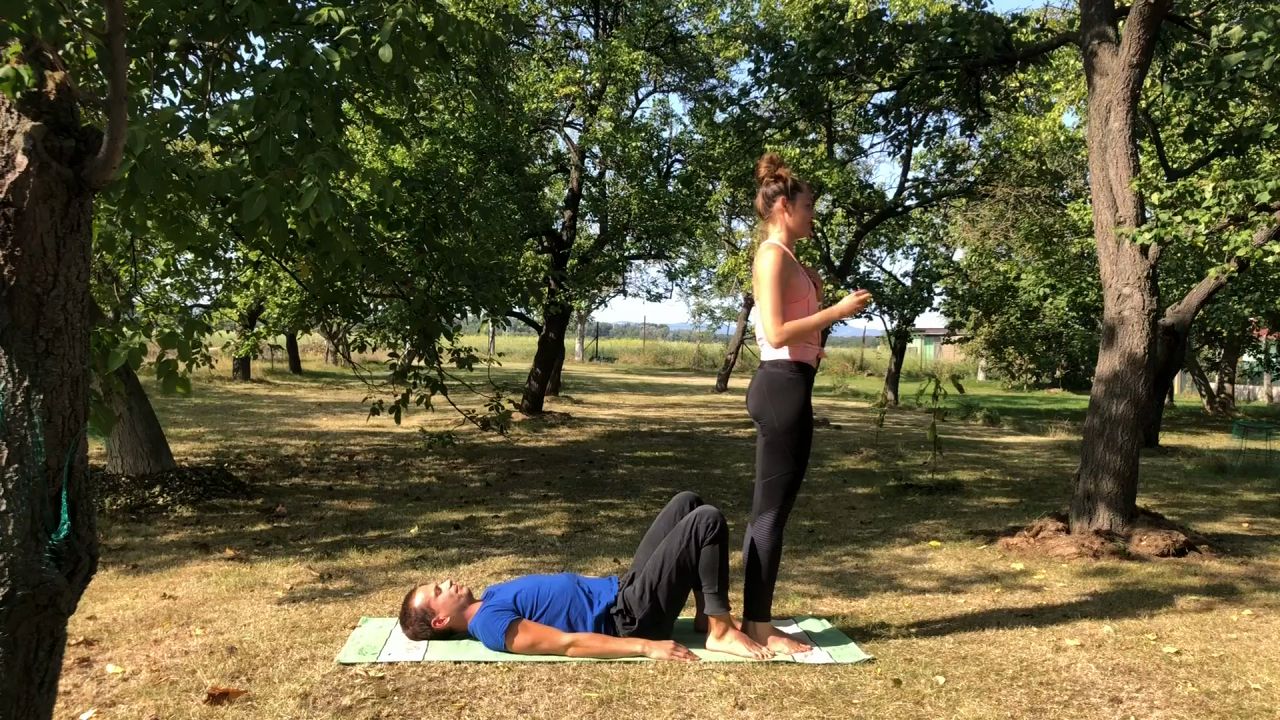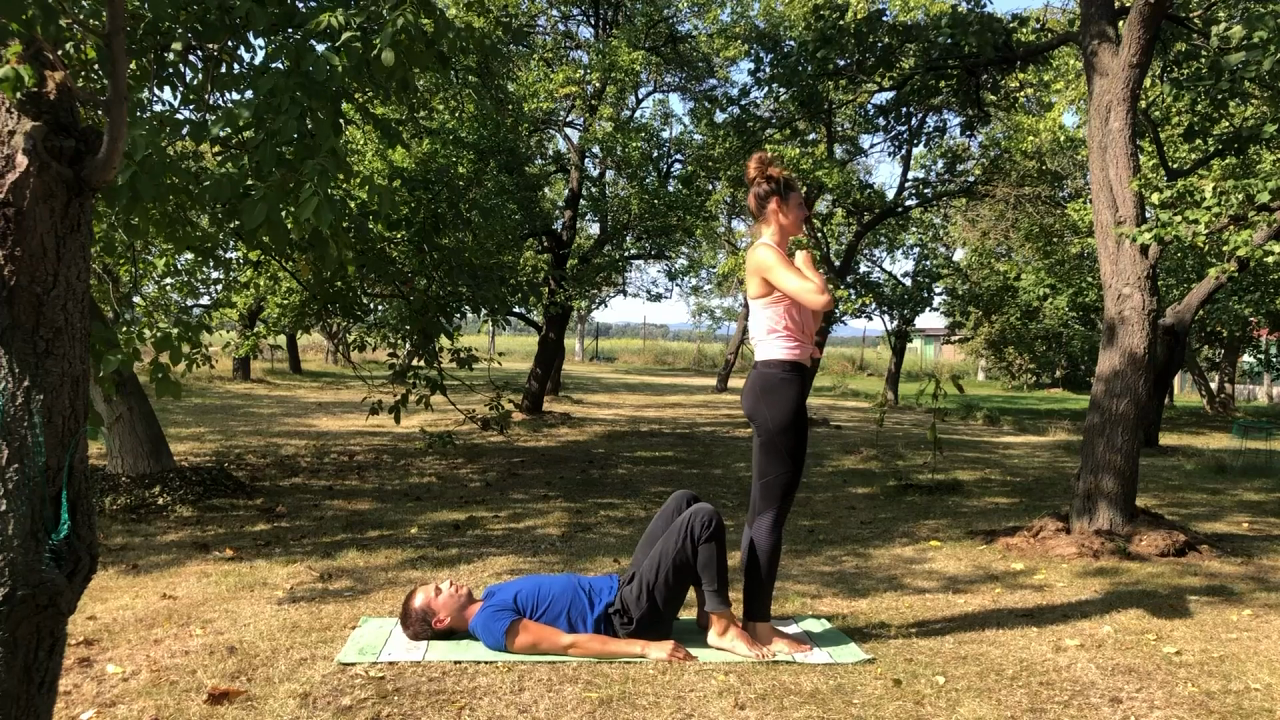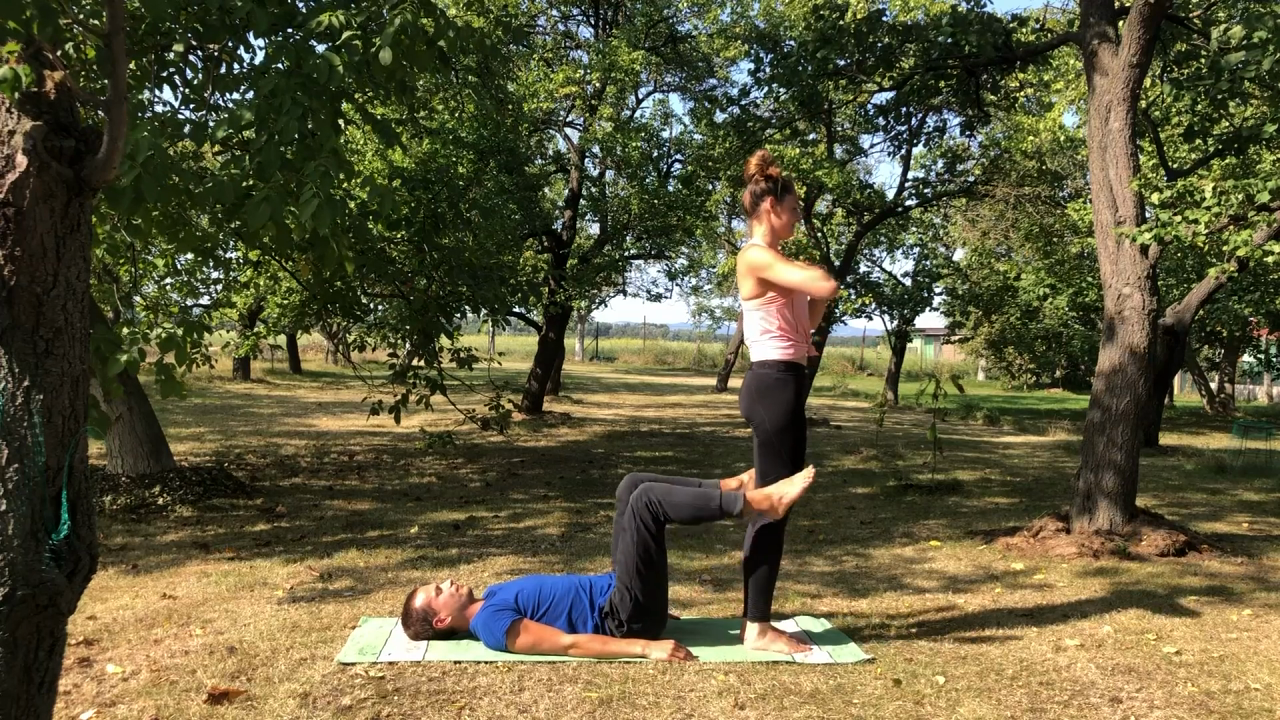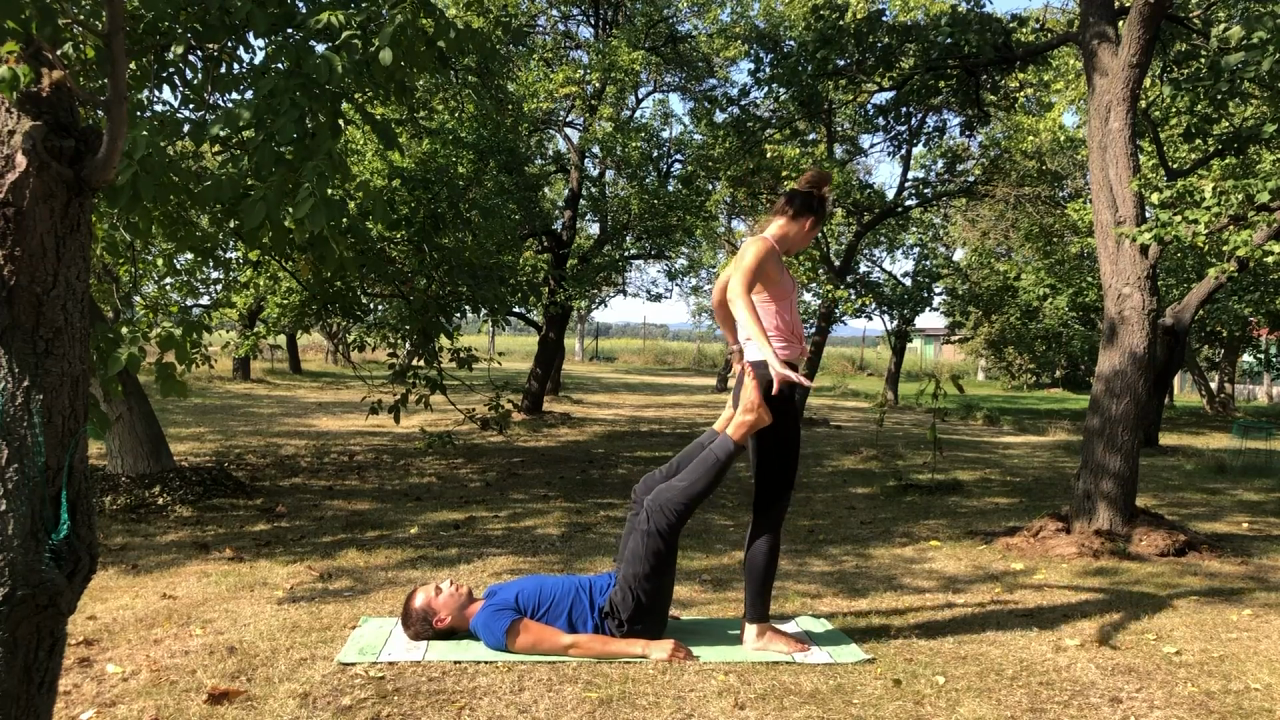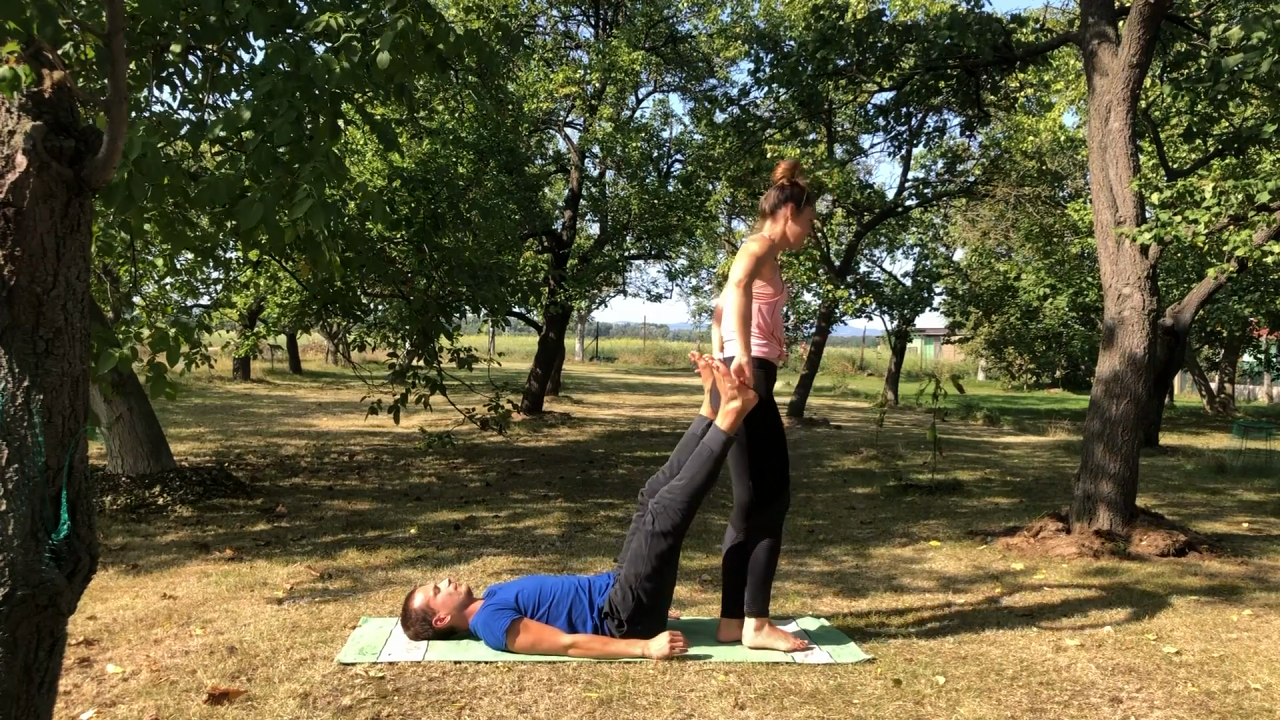
dt=0.7s
person 1, frame 1
left shoulder: (787, 258)
right shoulder: (773, 256)
right elbow: (776, 332)
left wrist: (819, 302)
right wrist: (837, 311)
left hip: (786, 385)
right hip: (783, 386)
left knee: (770, 509)
right knee: (772, 510)
left ankle: (755, 619)
right ankle: (759, 627)
person 1, frame 2
left shoulder: (778, 257)
right shoulder: (765, 254)
left elbow: (810, 320)
right elbow: (822, 299)
left wrist: (807, 271)
right wrist: (807, 265)
left hip: (779, 383)
right hip: (779, 384)
left knee: (765, 509)
right knee: (771, 510)
left ankle: (755, 619)
right ankle: (757, 627)
person 1, frame 3
left shoulder: (772, 259)
right shoulder: (756, 256)
left elbow: (807, 319)
right elbow: (827, 286)
left wrist: (811, 286)
right wrist: (811, 272)
left hip: (777, 384)
right hip: (775, 384)
left knee: (766, 507)
right knee: (774, 508)
left ankle: (755, 619)
right ankle: (759, 628)
person 1, frame 4
left shoulder: (765, 253)
right shoulder: (762, 247)
left elbow: (719, 298)
right elbow: (734, 295)
left wrist: (739, 349)
right wrist: (770, 358)
left hip: (771, 383)
right hip: (771, 385)
left knee: (772, 504)
right knee: (771, 507)
left ankle: (756, 617)
right ankle: (757, 628)
person 1, frame 5
left shoulder: (760, 253)
right shoulder: (762, 246)
left elbow: (722, 307)
right elbow: (737, 285)
left wrist: (722, 360)
right wrist: (743, 356)
left hip: (740, 382)
right hip: (749, 382)
left knee: (753, 503)
right knee: (768, 502)
left ankle: (732, 619)
right ankle: (755, 622)
person 2, frame 1
left shoulder: (491, 597)
right shoulder: (490, 625)
right elbow: (569, 643)
right wrist: (646, 646)
left hip: (620, 589)
right hip: (631, 617)
left knee: (687, 503)
right knee: (707, 521)
left ankle: (707, 614)
right ankle: (720, 630)
person 2, frame 2
left shoulder: (491, 597)
right shoulder: (490, 625)
right elbow: (568, 643)
right wrist: (645, 648)
left hip: (618, 590)
right hip: (630, 618)
left knee: (684, 503)
right knee: (704, 517)
left ankle: (709, 611)
right ankle: (721, 626)
person 2, frame 3
left shoulder: (492, 598)
right shoulder: (491, 624)
right elbow: (569, 643)
right wrist: (648, 648)
left hip: (611, 591)
right hip: (626, 618)
left knee: (634, 486)
right knee: (646, 498)
left ankle: (739, 490)
right ankle: (756, 502)
person 2, frame 4
left shoulder: (493, 599)
right shoulder: (492, 625)
right elbow: (570, 644)
left wrist: (656, 596)
right wrist: (645, 648)
left hip: (615, 593)
right hip: (625, 617)
left knee: (650, 490)
right knee: (660, 506)
left ankle: (729, 423)
right ankle: (738, 430)
person 2, frame 5
left shoulder: (495, 598)
right shoulder: (494, 625)
right elbow: (570, 644)
right wrist: (646, 647)
left hip: (613, 591)
right hip: (626, 615)
left knee: (655, 494)
right knee: (664, 512)
left ankle: (714, 407)
right ankle: (730, 415)
